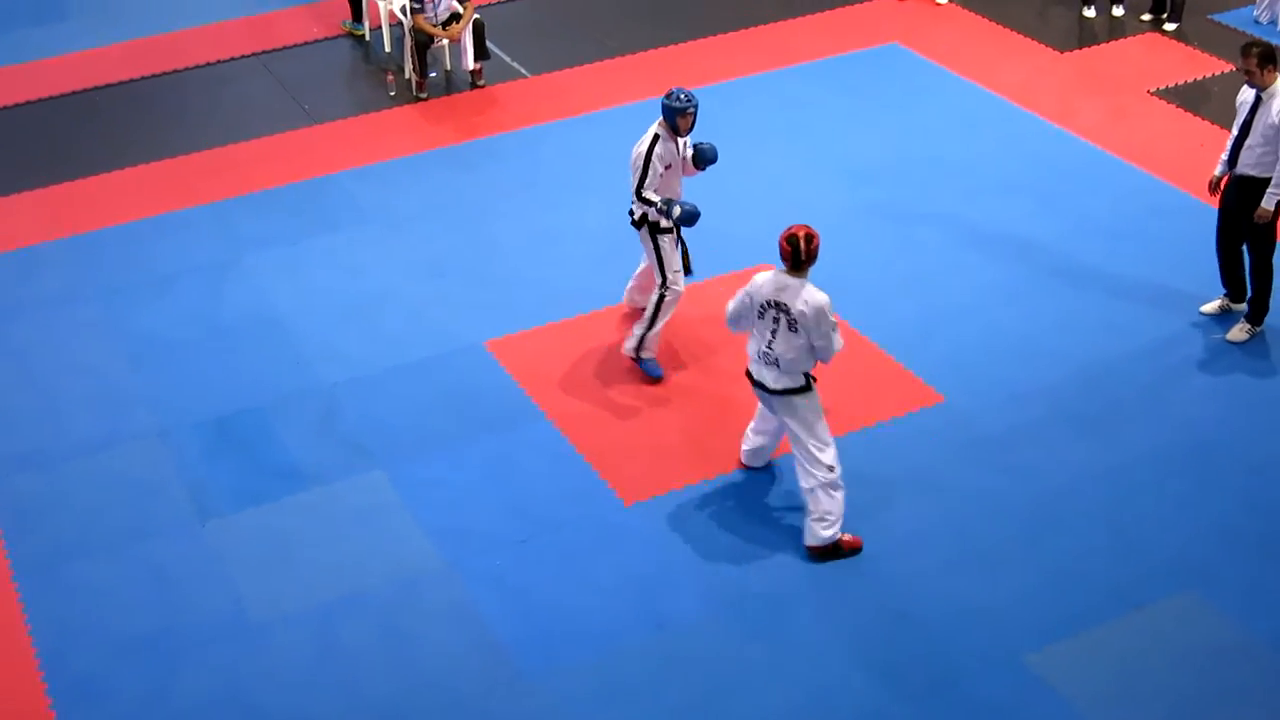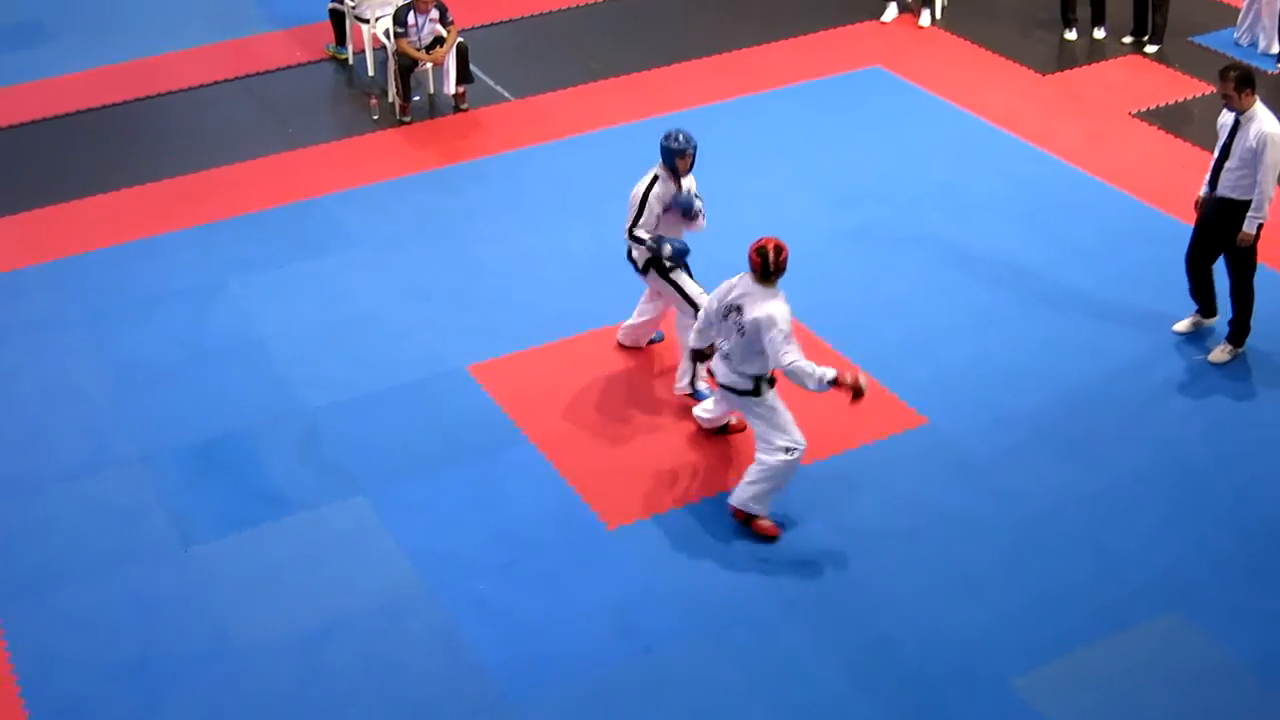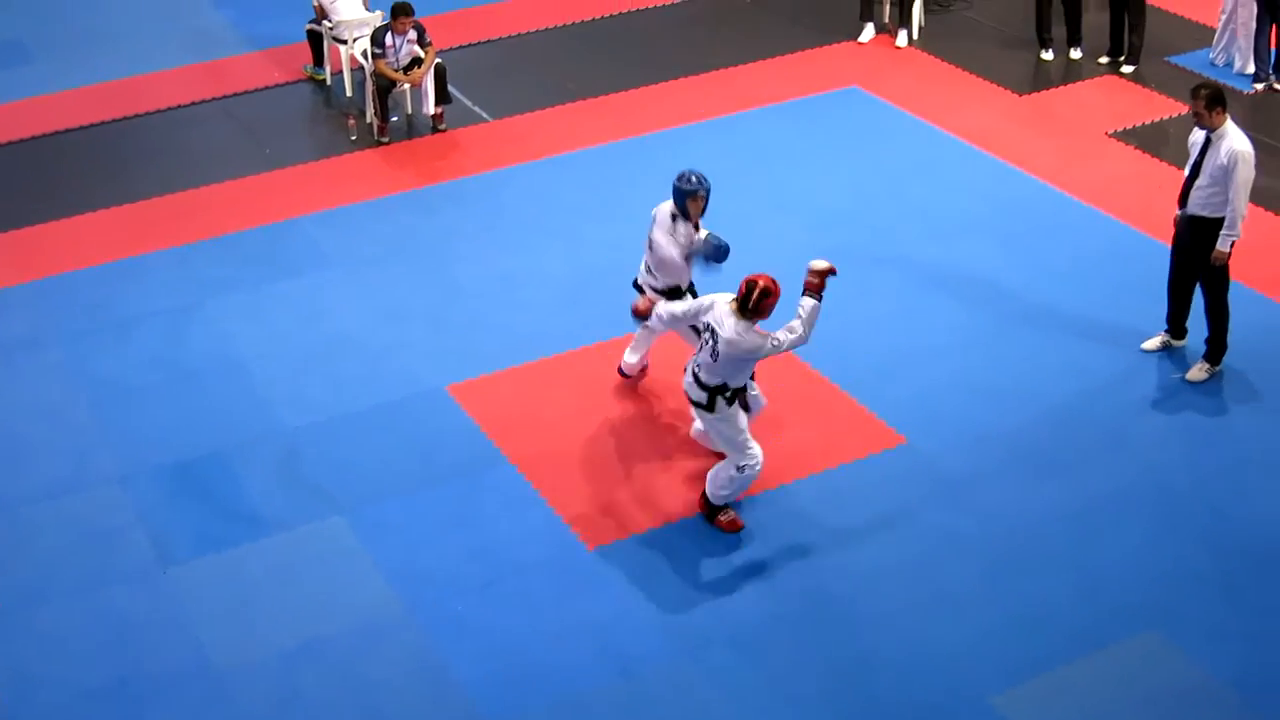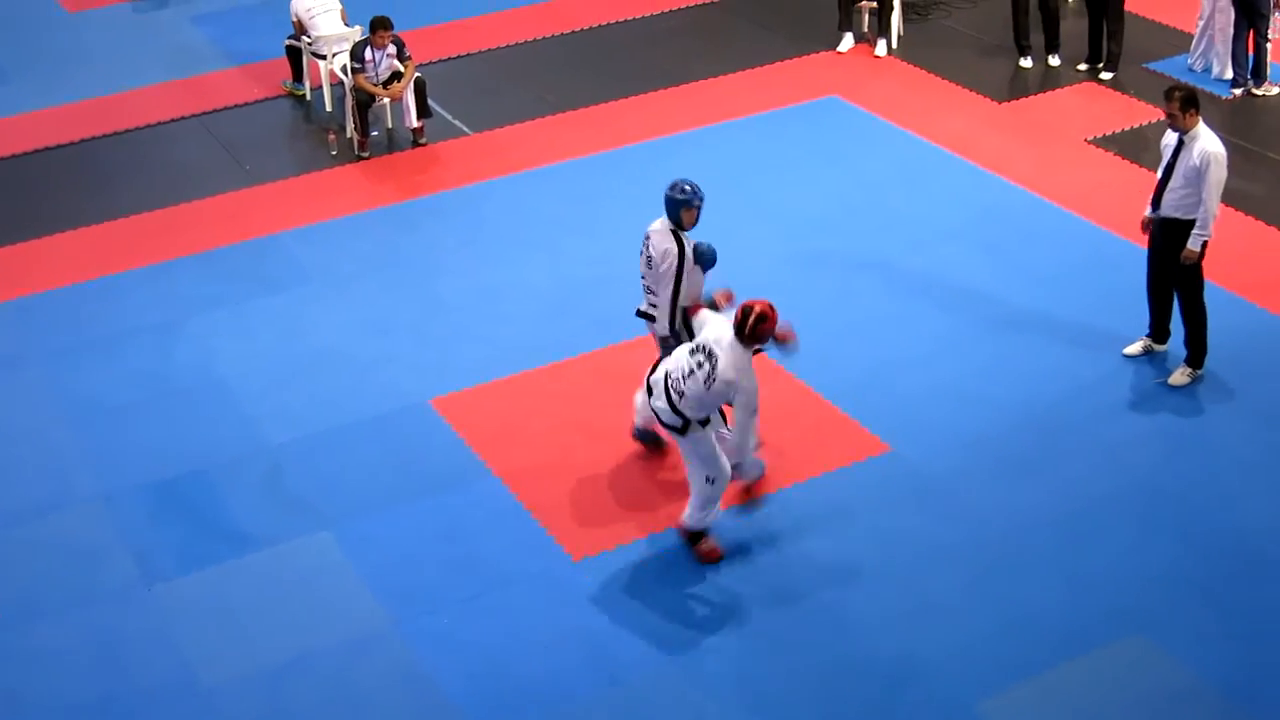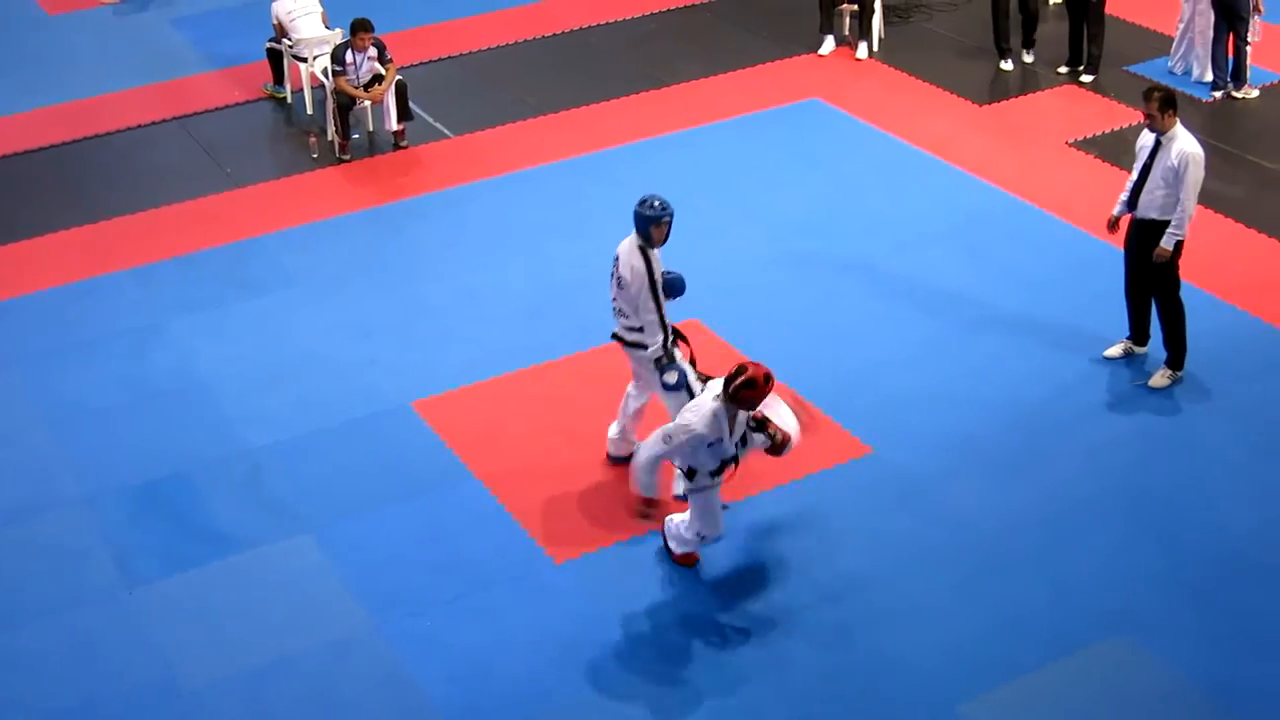
dt=0.2s
person 1, frame 1
right shoulder: (1248, 92)
right wrist: (1220, 170)
right hip: (1236, 180)
right knee: (1226, 243)
left ankle: (1254, 318)
right ankle: (1234, 296)
person 1, frame 2
right shoulder: (1229, 115)
left wrist: (1251, 225)
right wrist: (1204, 190)
left hip: (1241, 210)
right hip: (1215, 200)
left knee: (1239, 277)
right knee: (1196, 259)
left ankle: (1236, 339)
right ankle: (1205, 312)
person 1, frame 3
left shoulder: (1237, 149)
right shoulder: (1200, 133)
left elbow: (1237, 202)
left wrist: (1224, 243)
left hip: (1212, 228)
right hip: (1189, 220)
left knee: (1214, 294)
right knee: (1178, 282)
left ankle: (1213, 358)
right ankle: (1175, 333)
person 1, frame 4
left shoulder: (1210, 151)
right shoulder: (1172, 136)
left elbow: (1210, 203)
left wrist: (1196, 243)
right wrist: (1151, 211)
left hip: (1186, 229)
right hip: (1163, 222)
left knee: (1189, 296)
right knee: (1157, 285)
left ankle: (1194, 362)
right ankle: (1157, 338)
person 1, frame 5
left shoulder: (1187, 151)
right shoulder: (1148, 136)
left elbow: (1186, 204)
left wrist: (1169, 242)
right wrist: (1120, 209)
left hip: (1162, 231)
right hip: (1138, 223)
left knee: (1166, 297)
right knee: (1135, 288)
left ankle: (1175, 364)
right ankle: (1137, 340)
person 2, frame 1
left shoulder: (759, 282)
right shoulder: (816, 302)
left elbow: (734, 318)
right elbow: (829, 348)
right wrist: (819, 337)
left hip: (759, 374)
right hip: (791, 387)
left knee: (772, 416)
right knee: (820, 458)
left ankle: (753, 456)
right ankle: (825, 537)
person 2, frame 2
left shoulder: (735, 284)
right shoulder: (772, 313)
left elbow: (708, 317)
right elbow: (788, 363)
left wrist: (700, 347)
right wrist: (836, 379)
left hip: (723, 368)
right hip: (748, 386)
left knee: (728, 399)
right knee: (788, 447)
left ankle: (708, 416)
right ankle: (746, 507)
person 2, frame 3
left shoulder: (717, 303)
right shoulder: (749, 344)
left elbow: (678, 310)
right elbow: (795, 334)
left wrist: (650, 308)
right wrist: (812, 291)
left hip: (705, 377)
right hip: (715, 400)
left knee: (752, 403)
right knee: (747, 461)
left ankle: (707, 432)
right ankle: (713, 501)
person 2, frame 4
left shoulder: (722, 328)
right shoulder: (741, 376)
left elbow: (701, 319)
right elbow: (745, 420)
right wrist: (744, 451)
right hip: (682, 419)
right knee: (715, 473)
right ankle: (694, 529)
person 2, frame 5
left shoulder: (729, 385)
right shoulder: (697, 425)
right elbow: (649, 453)
left wrist: (766, 424)
right wrist: (647, 494)
left hip: (725, 448)
right hip: (702, 474)
right knee: (709, 530)
right ankle: (677, 539)
person 3, frame 1
left shoulder: (678, 136)
right shoulder: (651, 148)
left elbow: (685, 167)
right elbow: (640, 194)
left wrist: (699, 159)
right wrist: (671, 209)
left hip: (666, 214)
right hip: (652, 220)
left knee: (655, 260)
right knee: (671, 286)
left ankle: (638, 298)
right ankle: (641, 347)
person 3, frame 2
left shoulder: (685, 179)
right shoulder: (652, 189)
left elbow: (698, 217)
right elbow: (633, 232)
left wrist: (691, 210)
right wrist: (663, 248)
left hip: (661, 256)
right hip: (655, 261)
left knee: (658, 299)
right knee: (699, 311)
left ankle: (632, 334)
right ankle: (690, 383)
person 3, frame 3
left shoulder: (671, 208)
right shoulder: (670, 226)
right elbow: (667, 257)
left wrist: (703, 239)
left hip: (655, 287)
right hip: (667, 297)
left knee: (650, 329)
left ankle: (631, 364)
person 3, frame 4
left shoulder: (659, 227)
right shoulder: (674, 248)
right elbow: (673, 299)
left wrist: (696, 257)
left hip: (659, 312)
right hip: (672, 322)
left ankle: (644, 423)
person 3, frame 5
left shoulder: (627, 246)
right shoulder: (643, 265)
right elbow: (653, 317)
left wrist: (664, 289)
right wrist: (666, 361)
left hip: (631, 333)
right hip: (645, 341)
left knee: (641, 387)
right knee: (687, 400)
left ankle: (619, 447)
right ankle: (687, 485)
